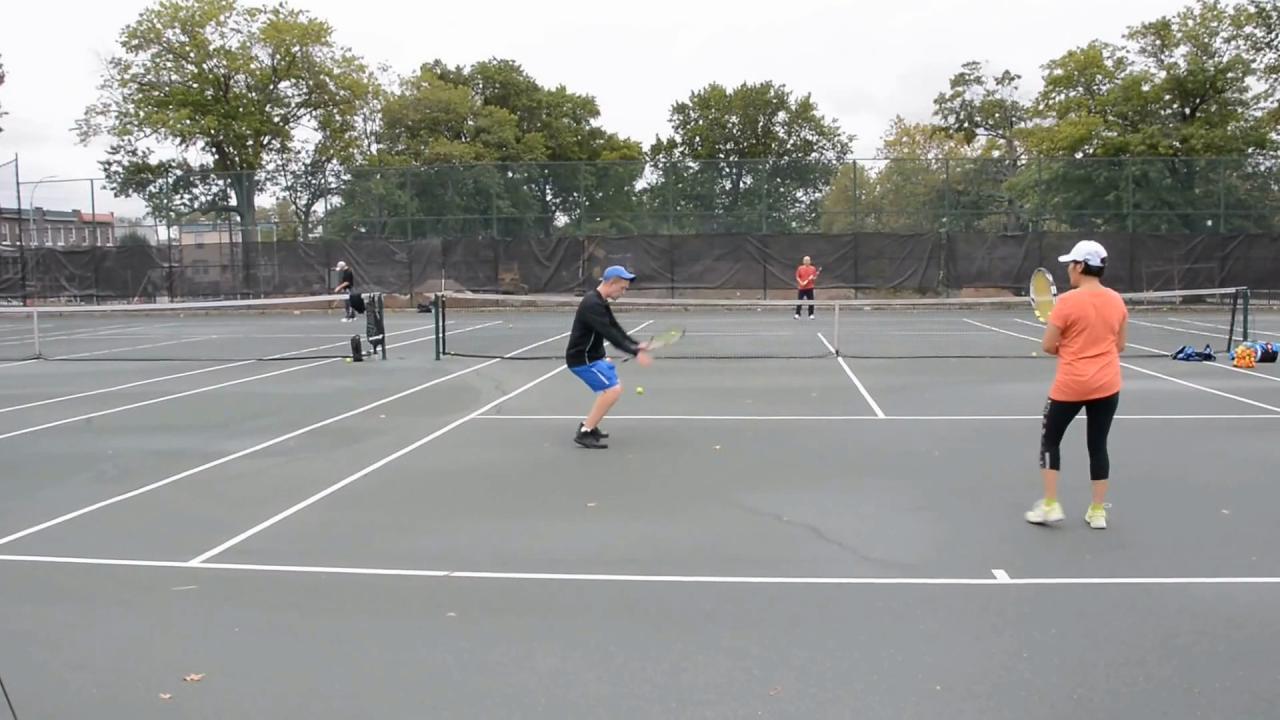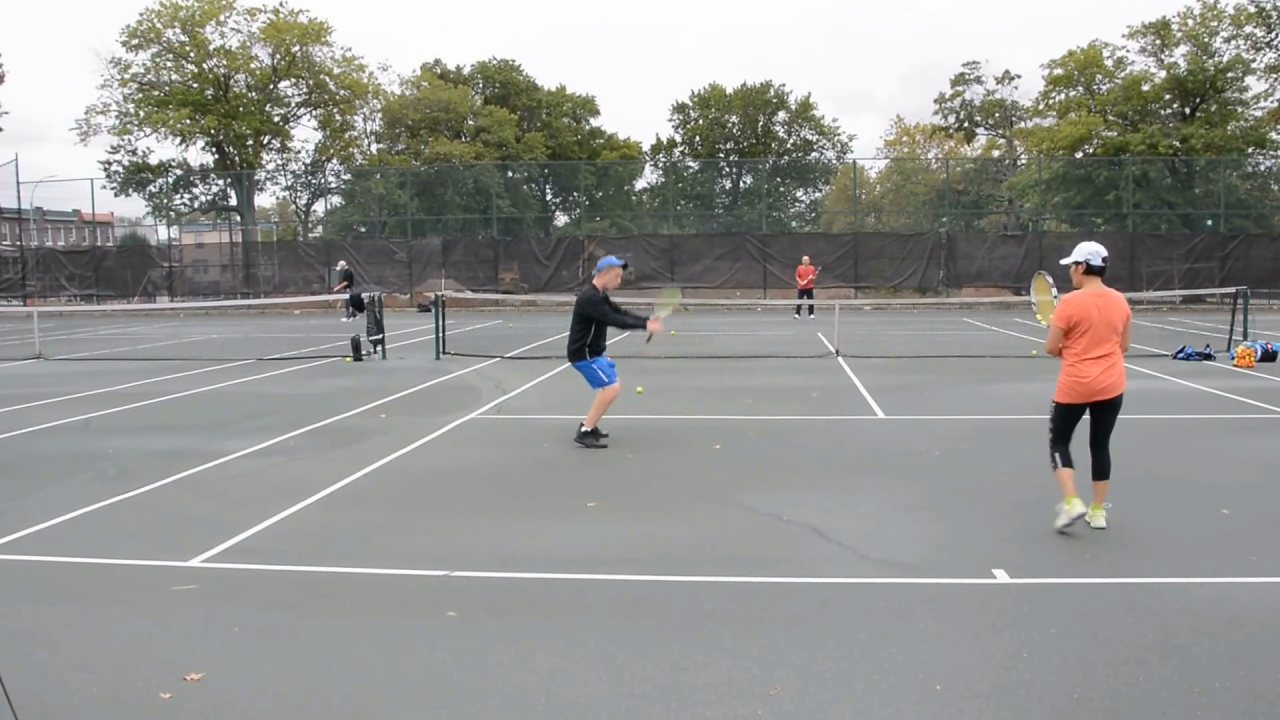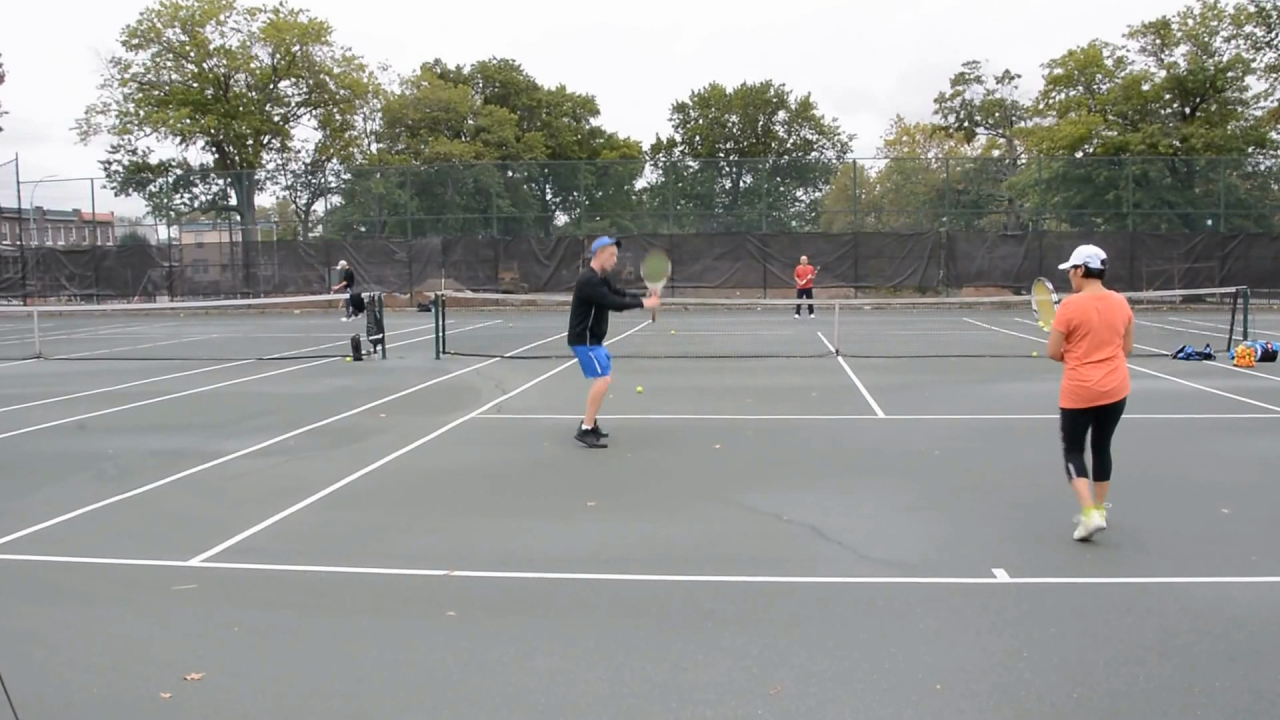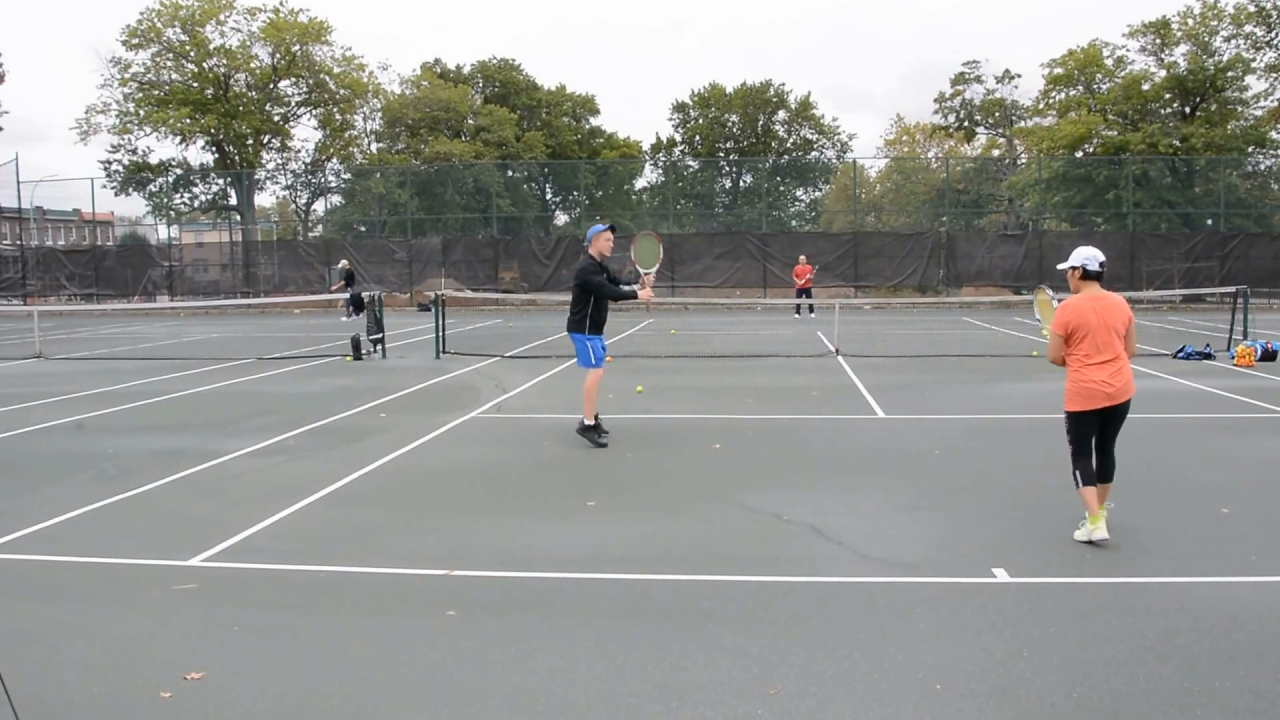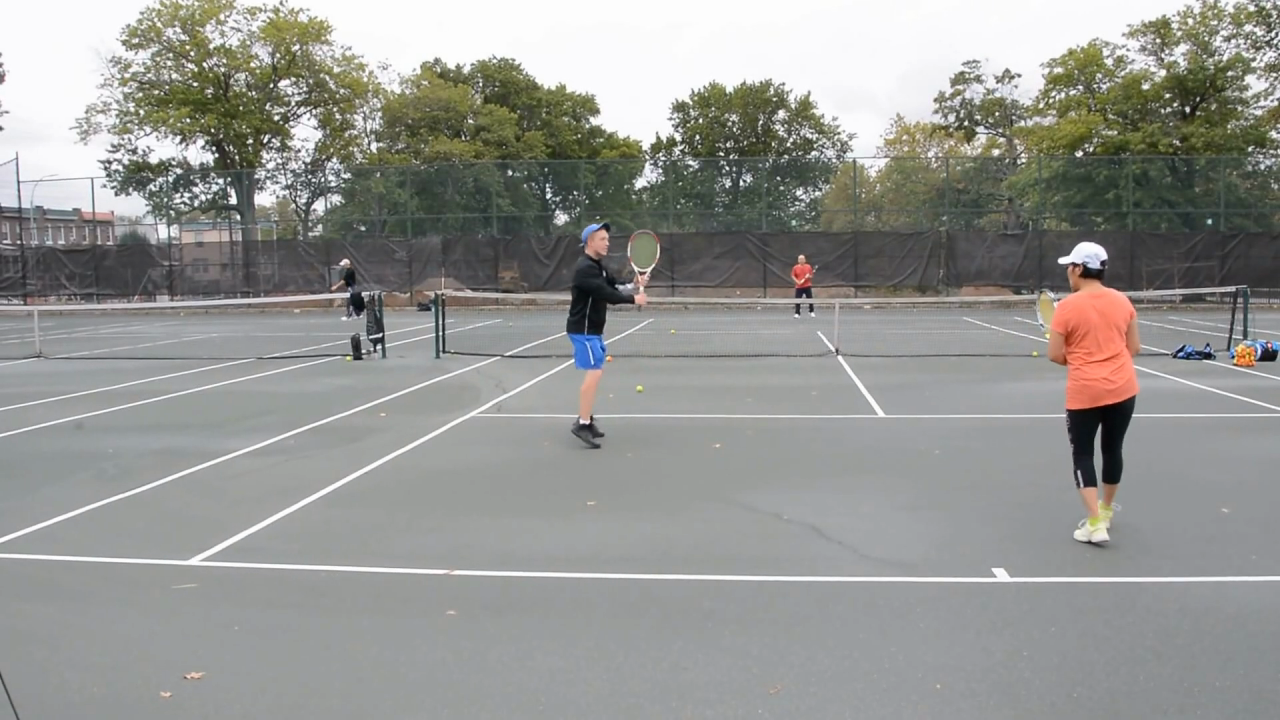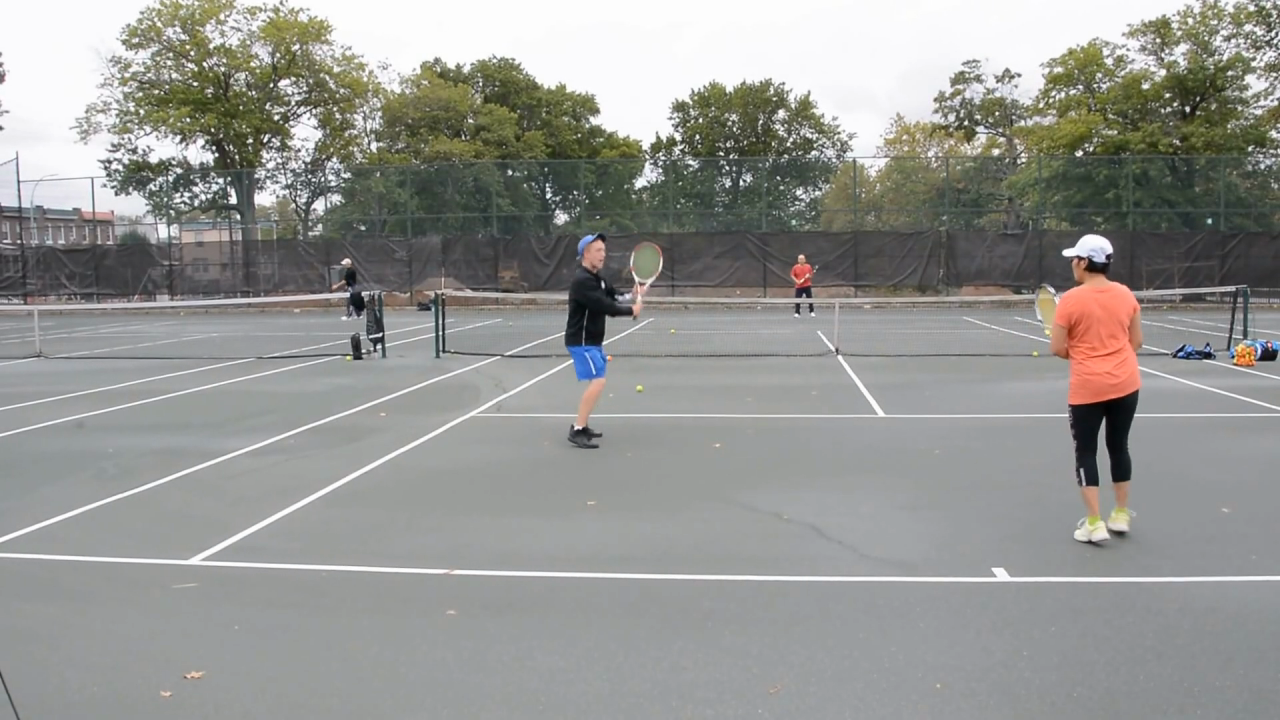
dt=0.1s
person 1, frame 1
left shoulder: (1067, 301)
right shoulder: (1117, 301)
left elbow: (1048, 345)
right elbow: (1119, 345)
left hip: (1070, 386)
right hip: (1107, 385)
left knee: (1050, 439)
right knee: (1097, 445)
left ankle: (1050, 505)
right ankle: (1097, 511)
person 1, frame 2
left shoulder: (1070, 303)
right shoulder: (1120, 302)
left elbow: (1052, 347)
right elbow: (1124, 346)
left hip: (1074, 388)
right hip: (1112, 386)
left knee: (1059, 442)
right knee: (1100, 446)
left ankle: (1071, 502)
right ankle: (1098, 511)
person 1, frame 3
left shoulder: (1070, 305)
right shoulder: (1121, 303)
left elbow: (1053, 352)
right elbow: (1127, 349)
left hip: (1079, 392)
right hip: (1115, 389)
left knee: (1073, 452)
right knee: (1101, 447)
left ankle: (1090, 513)
right ankle: (1099, 510)
person 1, frame 4
left shoulder: (1067, 308)
right shoulder: (1121, 304)
left elbow: (1055, 356)
right elbow: (1131, 350)
left hip: (1083, 395)
right hip: (1120, 391)
left knee: (1081, 455)
right knee: (1105, 449)
left ankle: (1095, 523)
right ankle: (1099, 510)
person 1, frame 5
left shoulder: (1067, 306)
right shoulder: (1122, 301)
left elbow: (1055, 355)
right elbow: (1134, 348)
left hip: (1085, 393)
right hip: (1123, 389)
left knee: (1083, 455)
right knee: (1113, 449)
left ankle: (1095, 524)
right ankle: (1106, 510)
person 1, frame 6
left shoulder: (1070, 300)
right shoulder: (1125, 295)
left elbow: (1058, 349)
right elbow: (1137, 341)
left hip: (1088, 388)
right hip: (1126, 384)
left knee: (1085, 452)
right knee: (1119, 447)
left ankle: (1094, 524)
right ankle: (1121, 514)
person 2, frame 1
left shoulder: (601, 302)
right shoulder: (592, 305)
left elbow: (615, 328)
right elbow: (610, 334)
left wrist: (636, 345)
right wrist: (635, 353)
left hip: (590, 356)
right hip: (582, 359)
left knee: (612, 388)
right knee: (613, 390)
left ankle: (589, 426)
right ankle: (585, 432)
person 2, frame 2
left shoulder: (600, 295)
right shoulder: (589, 297)
left elbow: (619, 314)
right elbow: (615, 321)
left wrist: (648, 319)
right wrist: (645, 325)
left hip: (593, 352)
right hip: (584, 355)
left knee: (610, 387)
right knee: (611, 388)
left ankle: (589, 425)
right ankle: (585, 432)
person 2, frame 3
left shoulder: (602, 278)
right shoulder: (588, 280)
left elbow: (620, 295)
right elbow: (613, 303)
left wrist: (645, 297)
right wrist: (643, 303)
left hip: (593, 340)
right hip: (584, 340)
left knee: (602, 380)
right knee: (602, 380)
left ankle: (589, 423)
right ankle: (586, 429)
person 2, frame 4
left shoulder: (600, 266)
right shoulder: (587, 267)
left elbow: (618, 286)
right elbow: (609, 291)
left wrist: (640, 286)
right wrist: (637, 295)
left hip: (593, 330)
right hip: (584, 330)
left knee: (596, 373)
right knee: (595, 373)
left ankle: (591, 419)
right ankle: (588, 424)
person 2, frame 5
left shoulder: (598, 266)
right shoulder: (585, 269)
left elbow: (615, 286)
right elbow: (607, 295)
left wrist: (635, 285)
right wrist: (634, 299)
left hip: (592, 330)
right hip: (583, 331)
left knee: (595, 373)
right knee: (593, 373)
left ankle: (585, 420)
right ankle: (583, 424)
person 2, frame 6
left shoulder: (597, 277)
right shoulder: (582, 280)
left elbow: (613, 298)
right elbow: (605, 306)
left wrist: (633, 296)
right wrist: (631, 311)
left hip: (592, 342)
right hip: (581, 342)
left knee: (597, 383)
right knee: (597, 382)
left ankle: (580, 425)
right ankle: (577, 431)
